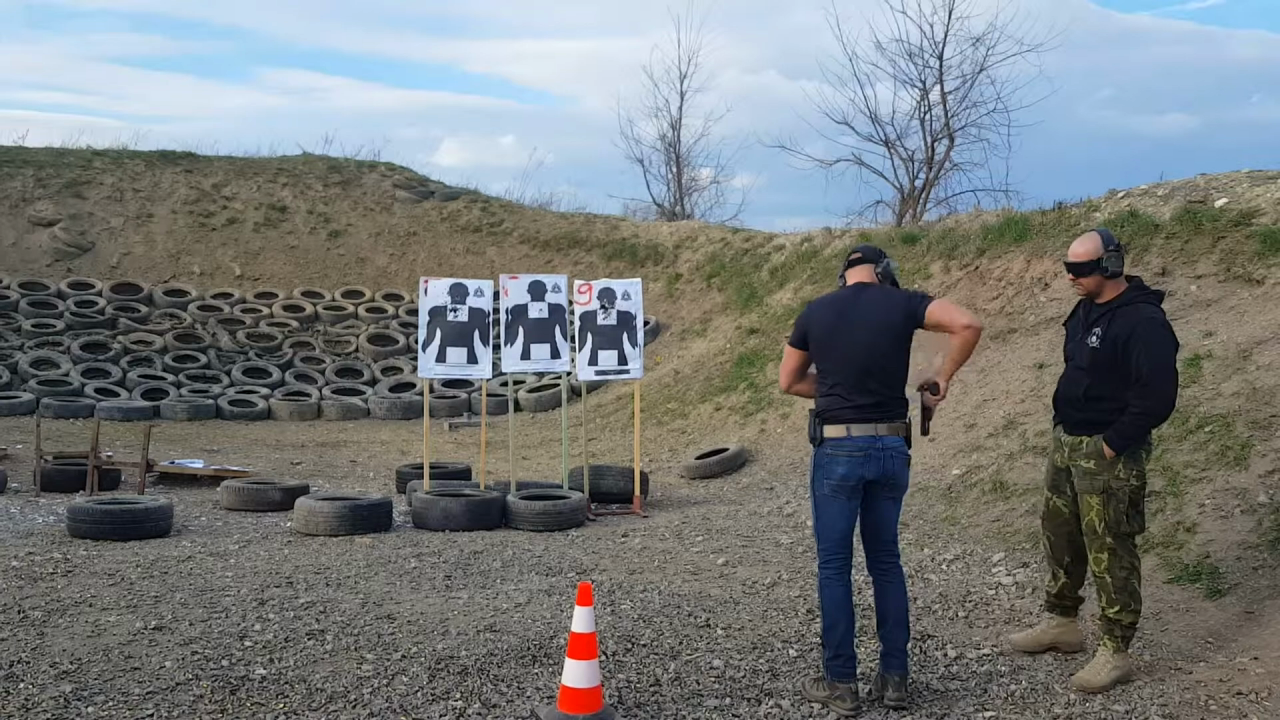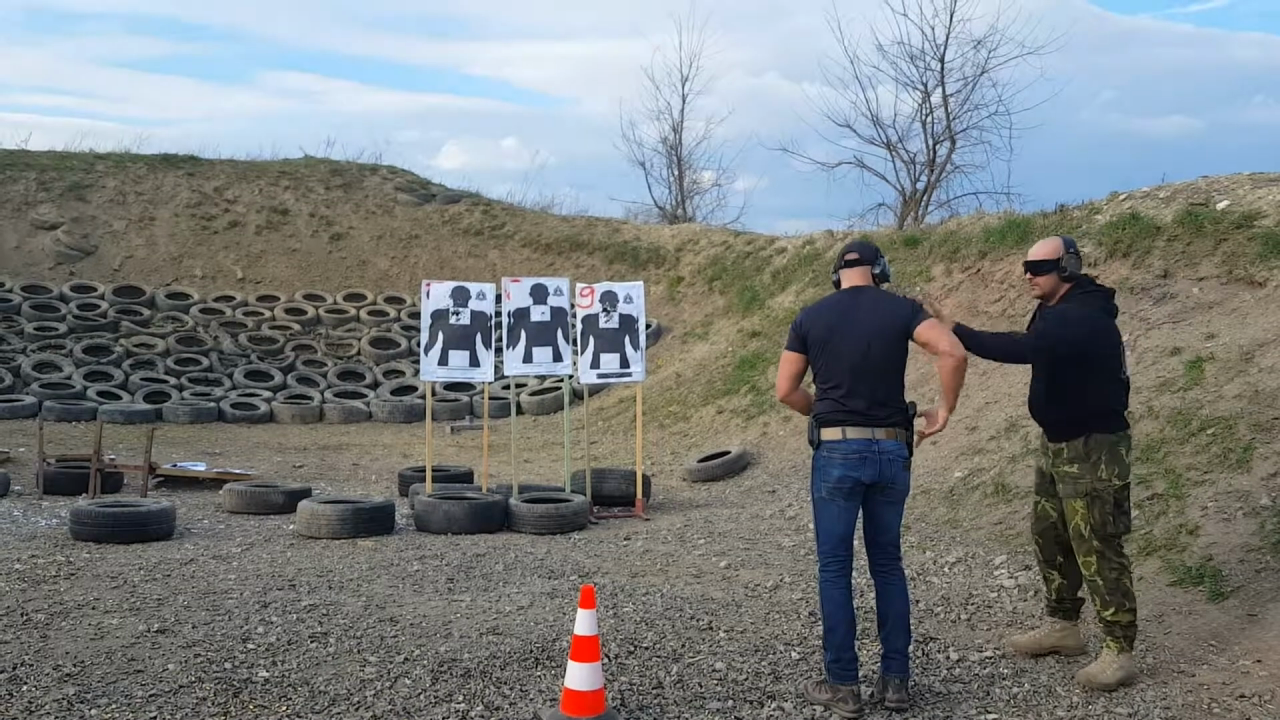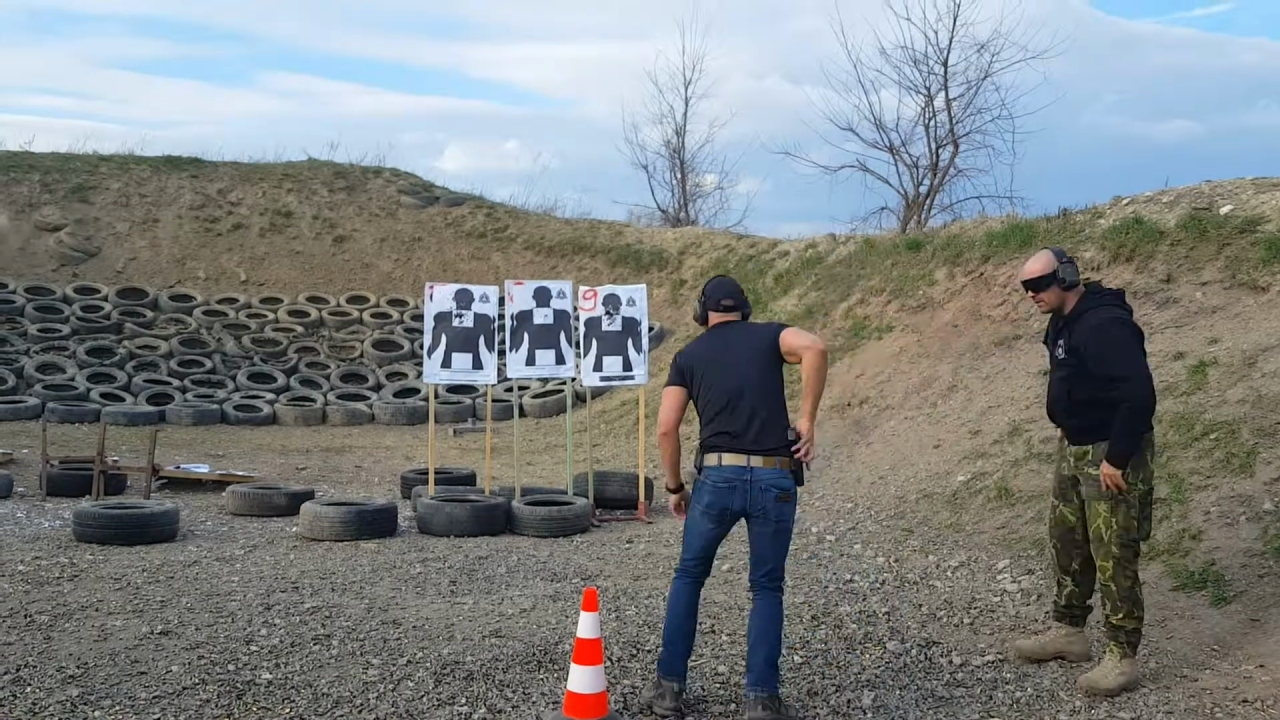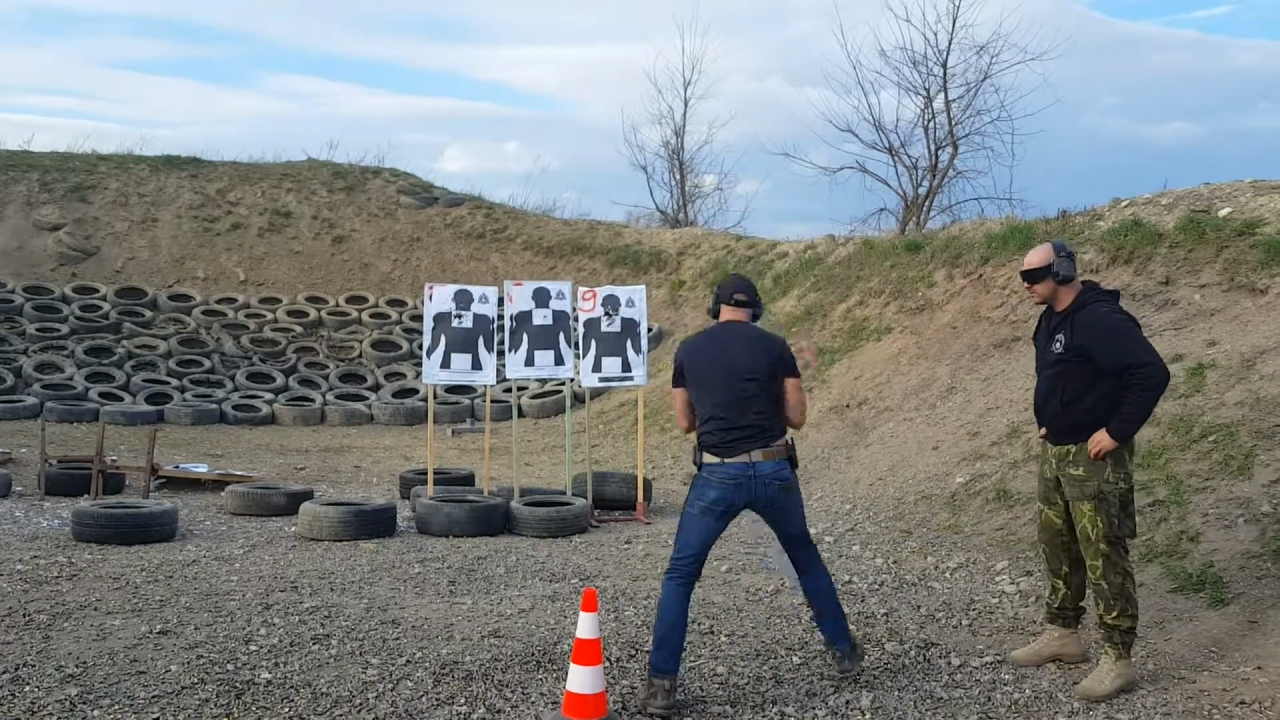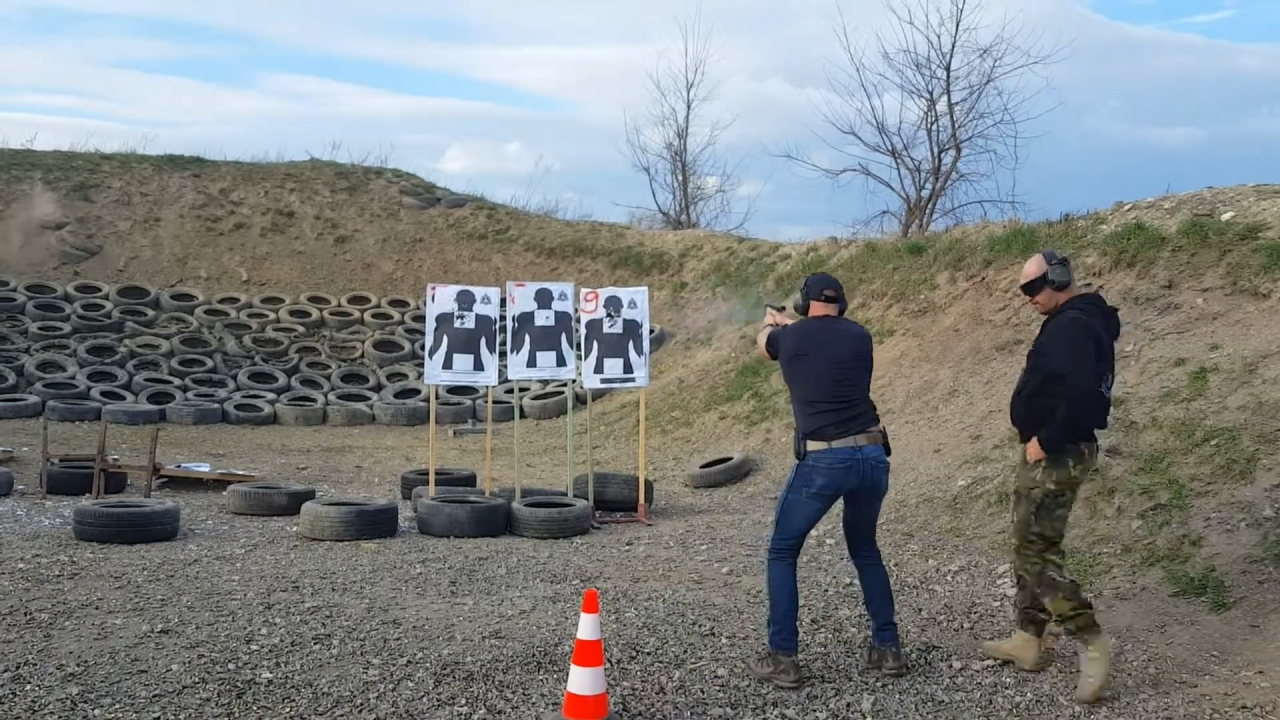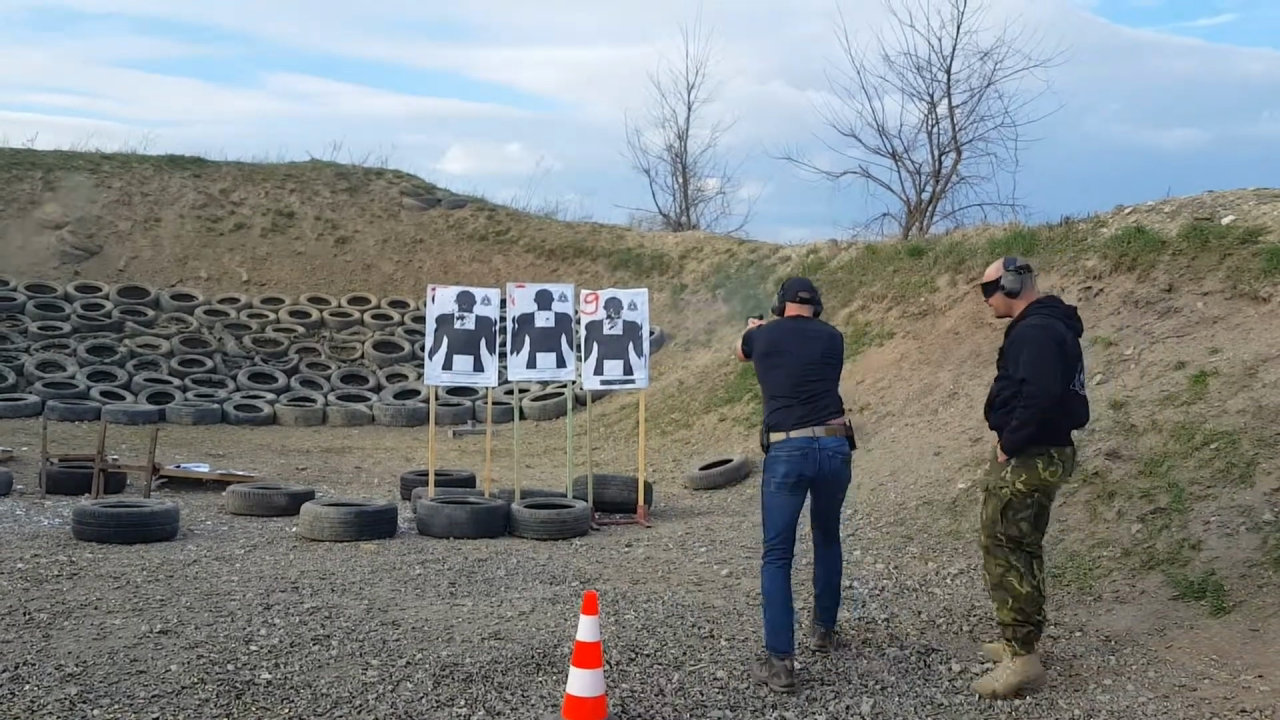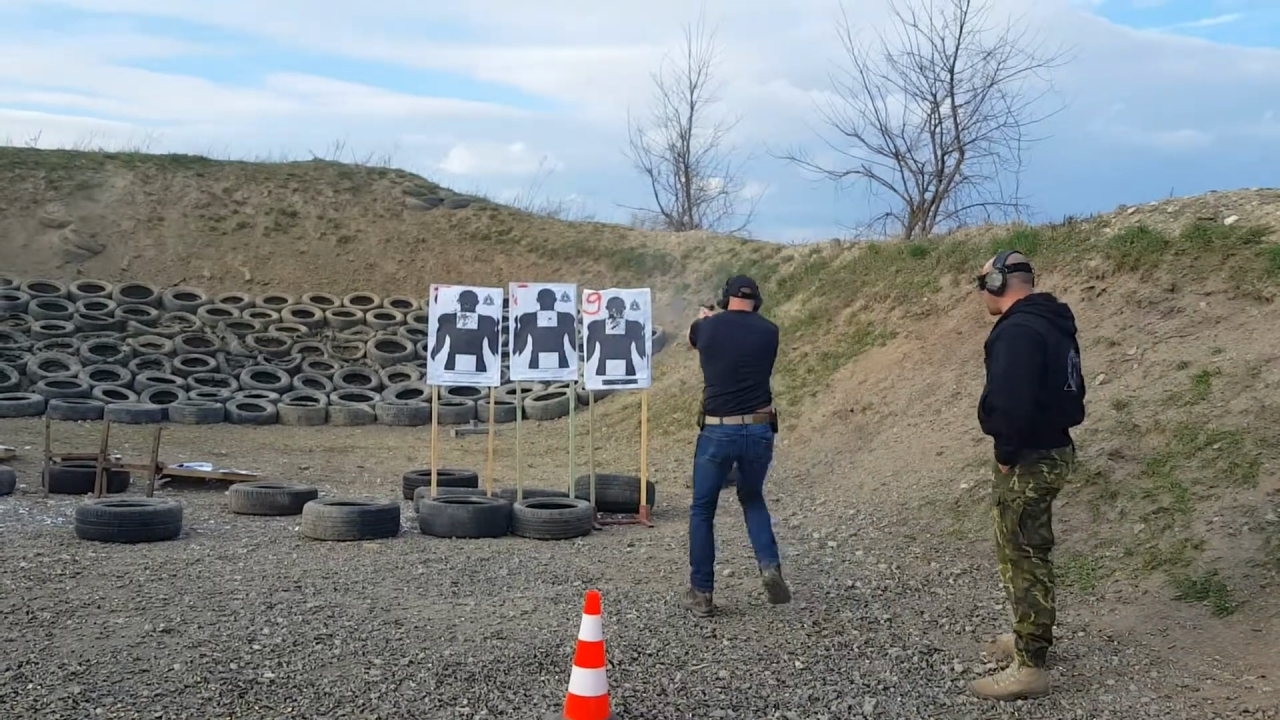
dt=0.7s
person 1, frame 1
left shoulder: (1142, 321)
right shoulder: (1085, 311)
left elbow: (1158, 397)
left wrist: (1112, 444)
left hip: (1108, 451)
right hip: (1067, 441)
left knee: (1109, 551)
right knee: (1060, 536)
left ankle: (1115, 653)
right ankle: (1061, 623)
person 1, frame 2
left shoulder: (1081, 315)
right shoulder: (1053, 311)
left elbow: (1029, 348)
left wrist: (956, 333)
left hip: (1094, 446)
right hip: (1058, 443)
left knee: (1097, 550)
right knee: (1049, 539)
left ankle: (1119, 652)
right ankle: (1061, 625)
person 1, frame 3
left shoulder: (1104, 324)
right shoulder: (1064, 321)
left elbow: (1138, 392)
left wrist: (1116, 455)
left hip: (1114, 455)
right hip: (1076, 448)
left knee: (1113, 556)
right knee: (1068, 544)
left ankle: (1123, 658)
right ankle: (1068, 631)
person 1, frame 4
left shoulder: (1101, 320)
right shoulder: (1051, 319)
left elbow: (1151, 374)
left wrist: (1117, 431)
left hip: (1094, 455)
right hip: (1055, 452)
left knee: (1103, 555)
right knee: (1057, 545)
left ankle: (1118, 659)
right ankle: (1062, 633)
person 1, frame 5
left shoulder: (1069, 328)
right shoulder: (1088, 324)
left elbow: (1076, 392)
left wrist: (1045, 441)
left hip: (1052, 456)
right hip: (1059, 451)
left knee: (1036, 549)
right knee: (1028, 545)
left ankle: (1092, 641)
right ankle: (1028, 638)
person 1, frame 6
left shoulder: (1034, 331)
right shoulder: (1054, 326)
left elbow: (1041, 396)
left wrist: (1010, 443)
left hip: (1025, 458)
right hip: (1052, 455)
left knee: (998, 549)
right knee: (1024, 549)
left ankle: (1021, 658)
right ankle: (1024, 646)
person 1, frame 7
left shoulder: (1015, 331)
right shoulder: (1057, 326)
left elbow: (1013, 403)
right elbow: (1071, 391)
left wrist: (1005, 454)
left hip: (1027, 461)
right hip: (1053, 453)
left knee: (1023, 559)
right knee: (1030, 554)
left ankle: (1029, 668)
right ankle: (1027, 642)
person 2, frame 1
left shoulder: (815, 312)
right shoulder: (902, 303)
left elbow: (788, 381)
right elbow: (969, 323)
right wrist: (945, 374)
left hip: (838, 450)
right hip: (890, 449)
left knee: (834, 565)
right knee: (886, 561)
right ankle: (893, 676)
person 2, frame 2
left shoulder: (810, 317)
right shoulder: (900, 309)
left elbow: (785, 390)
right elbow: (953, 353)
right wrist: (944, 410)
left hip: (837, 453)
right hip: (892, 452)
left knee: (835, 569)
right knee: (888, 564)
right ankle: (895, 678)
person 2, frame 3
left shoulder: (688, 356)
right shoulder: (768, 334)
left elbow: (666, 428)
right elbow: (815, 347)
left wrist: (675, 487)
right wrist: (808, 420)
left hip: (718, 477)
right hip: (773, 479)
left knee: (689, 577)
right knee: (767, 588)
person 2, frame 4
left shoulder: (688, 350)
right shoulder: (774, 347)
left elbow: (685, 423)
right elbow: (797, 418)
left hip: (718, 475)
right hip: (773, 471)
left knee: (680, 576)
right knee: (804, 555)
left ankle: (660, 683)
right ankle: (842, 650)
person 2, frame 5
left shoulder: (789, 338)
right shoulder: (860, 337)
left elbow: (763, 344)
left wrist: (772, 322)
left hip: (822, 461)
right hip: (872, 456)
left knee: (782, 554)
right knee: (864, 549)
left ankle: (783, 658)
right ankle: (887, 647)
person 2, frame 6
left shoulder: (762, 337)
right shoulder: (832, 337)
left elbow: (741, 352)
left hip: (786, 453)
right hip: (834, 448)
left knee: (777, 557)
right knee: (826, 536)
left ankle: (780, 661)
right ankle: (824, 629)
person 2, frame 7
left shoulder: (706, 327)
right shoulder: (769, 331)
left hip: (718, 432)
right hip: (759, 431)
left knee: (702, 510)
right knee: (753, 501)
left ankle: (701, 593)
right ankle: (770, 569)
